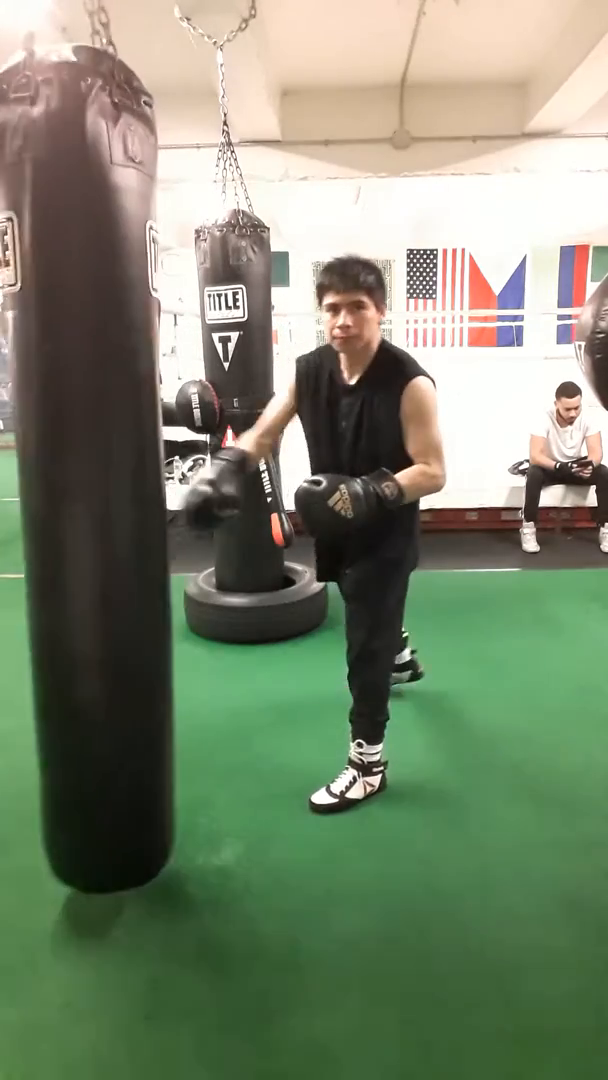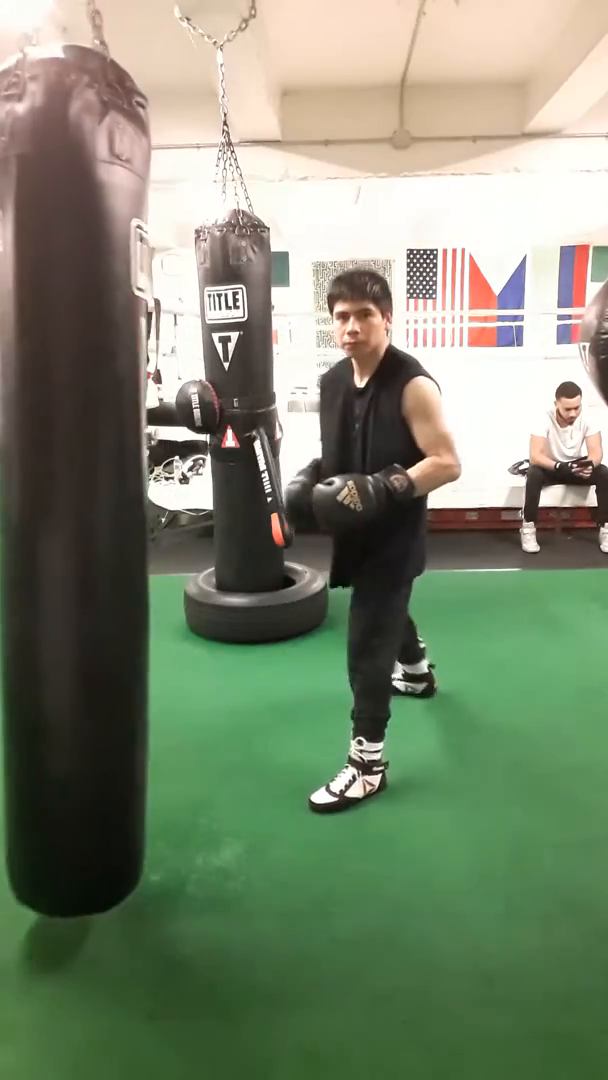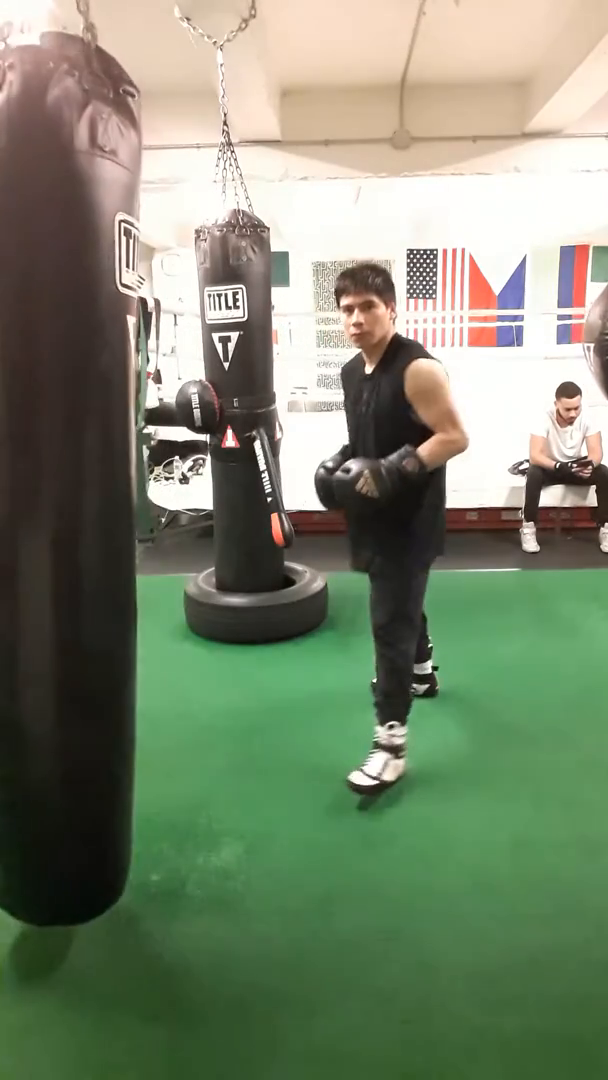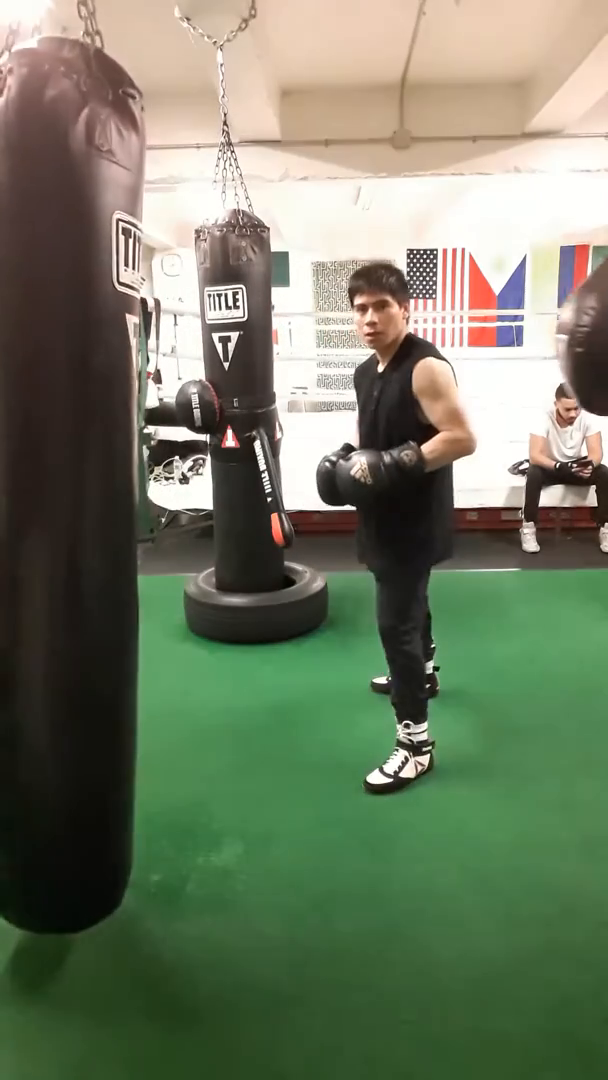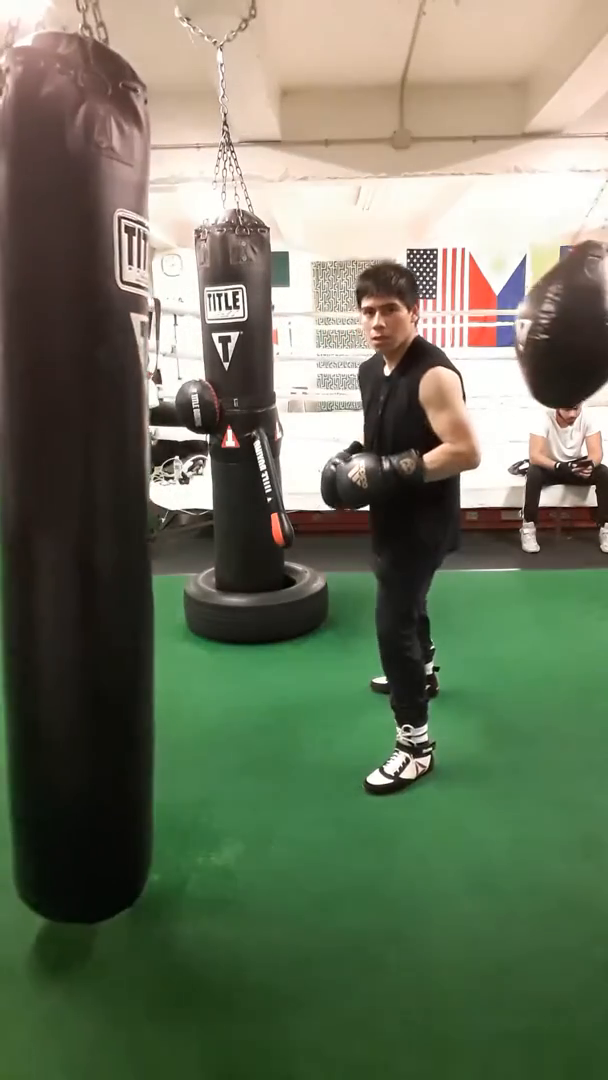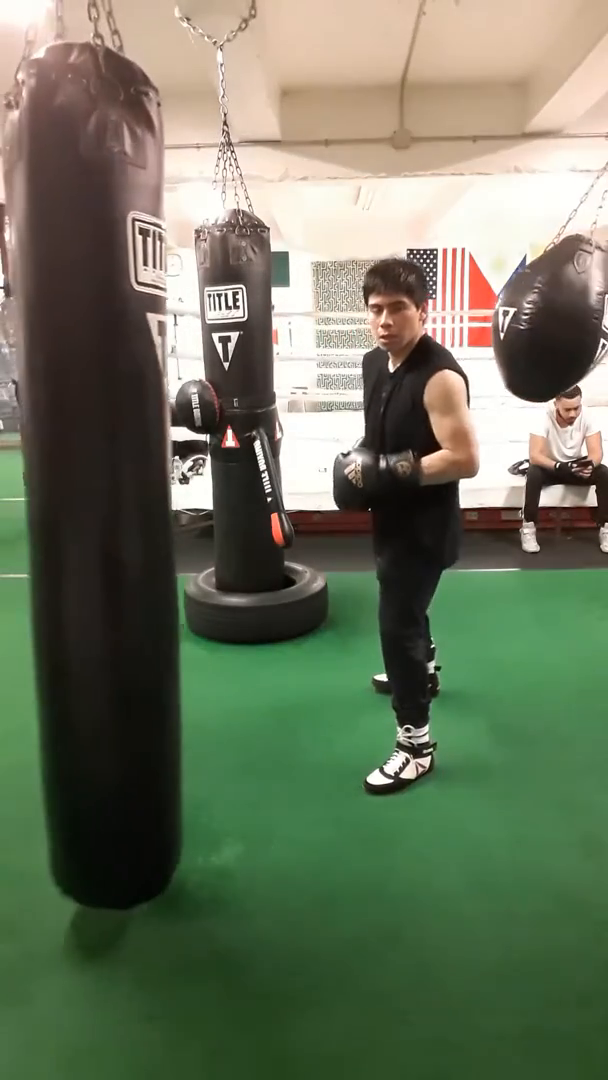
dt=0.2s
person 1, frame 1
left shoulder: (410, 384)
right shoulder: (310, 370)
left elbow: (433, 473)
right elbow: (264, 433)
left wrist: (366, 496)
right wrist: (222, 473)
left hip: (385, 535)
right hip: (340, 529)
left knee: (363, 642)
right knee: (369, 612)
left ankle: (366, 766)
right ankle: (397, 660)
person 1, frame 2
left shoulder: (412, 385)
right shoulder: (333, 382)
left elbow: (447, 463)
left wrist: (379, 490)
right wrist: (309, 481)
left hip: (393, 533)
right hip: (357, 530)
left knee: (366, 638)
right knee: (385, 610)
left ankle: (365, 764)
right ankle: (416, 670)
person 1, frame 3
left shoulder: (416, 367)
right shoulder: (352, 372)
left elbow: (455, 437)
left wrist: (393, 470)
right wrist: (342, 464)
left hip: (409, 517)
right hip: (376, 514)
left knee: (390, 618)
right knee: (402, 600)
left ankle: (392, 742)
right ankle: (421, 669)
person 1, frame 4
left shoulder: (425, 366)
right shoulder: (366, 371)
left elbow: (462, 438)
left wrist: (393, 464)
right wrist: (348, 458)
left hip: (416, 516)
right hip: (385, 513)
left knee: (394, 618)
right knee: (407, 599)
left ankle: (415, 742)
right ankle: (422, 670)
person 1, frame 5
left shoulder: (433, 374)
right shoulder: (371, 370)
left elbow: (466, 452)
left wrist: (391, 471)
right wrist: (351, 461)
left hip: (421, 522)
right hip: (391, 518)
left knee: (393, 624)
right knee: (405, 604)
left ankle: (415, 744)
right ankle: (421, 671)
person 1, frame 6
left shoulder: (440, 376)
right shoulder: (375, 362)
left elbow: (464, 460)
left wrist: (384, 470)
right wrist: (358, 460)
left hip: (423, 524)
right hip: (393, 518)
left knee: (398, 625)
right knee: (404, 612)
left ankle: (416, 745)
right ankle: (420, 674)
